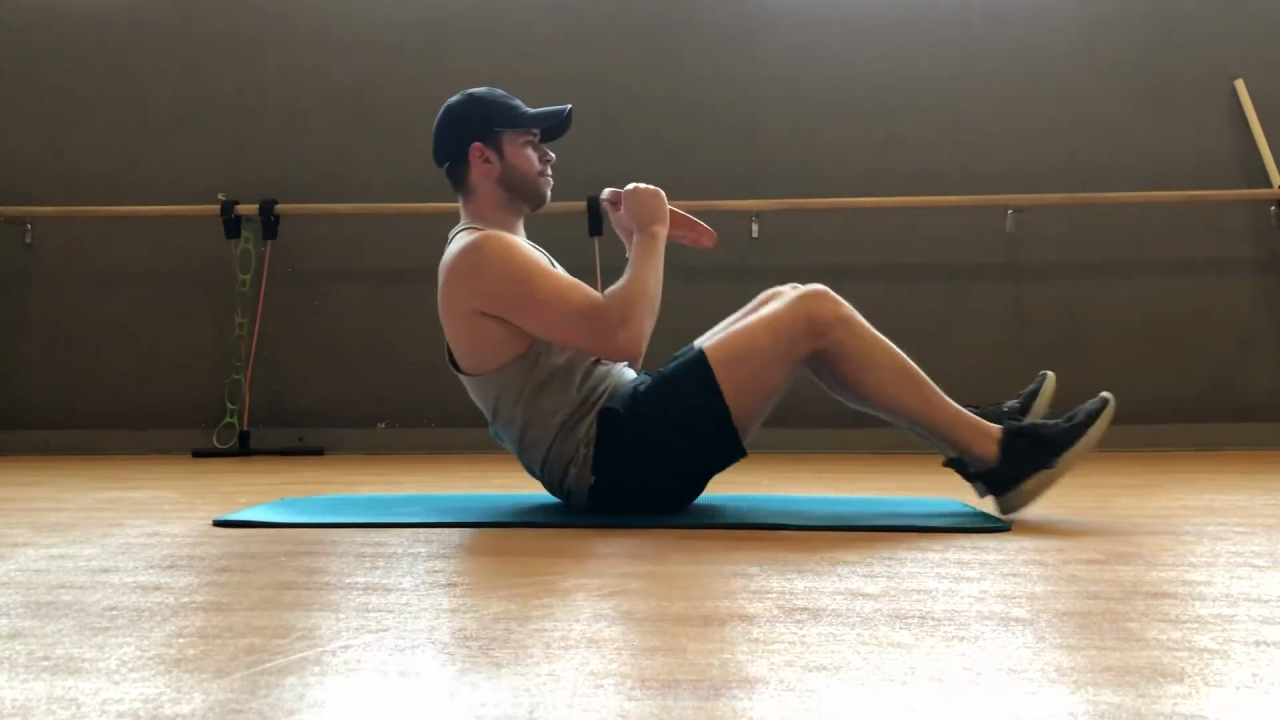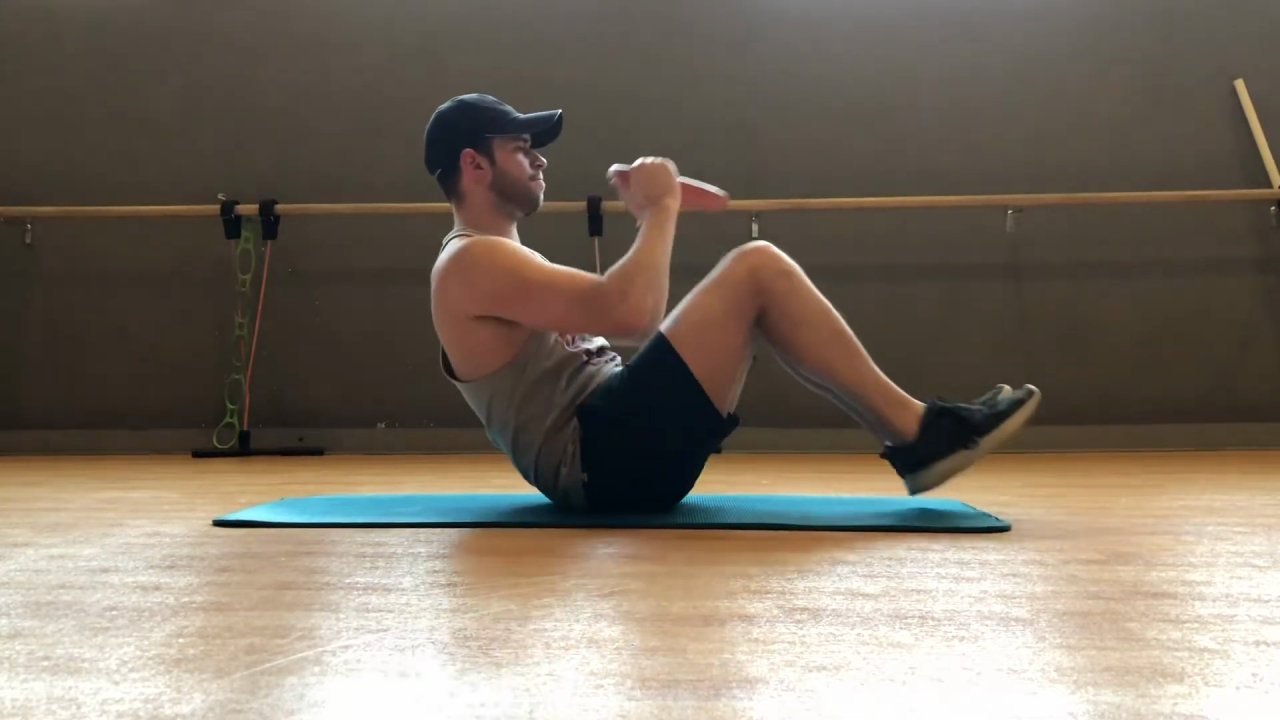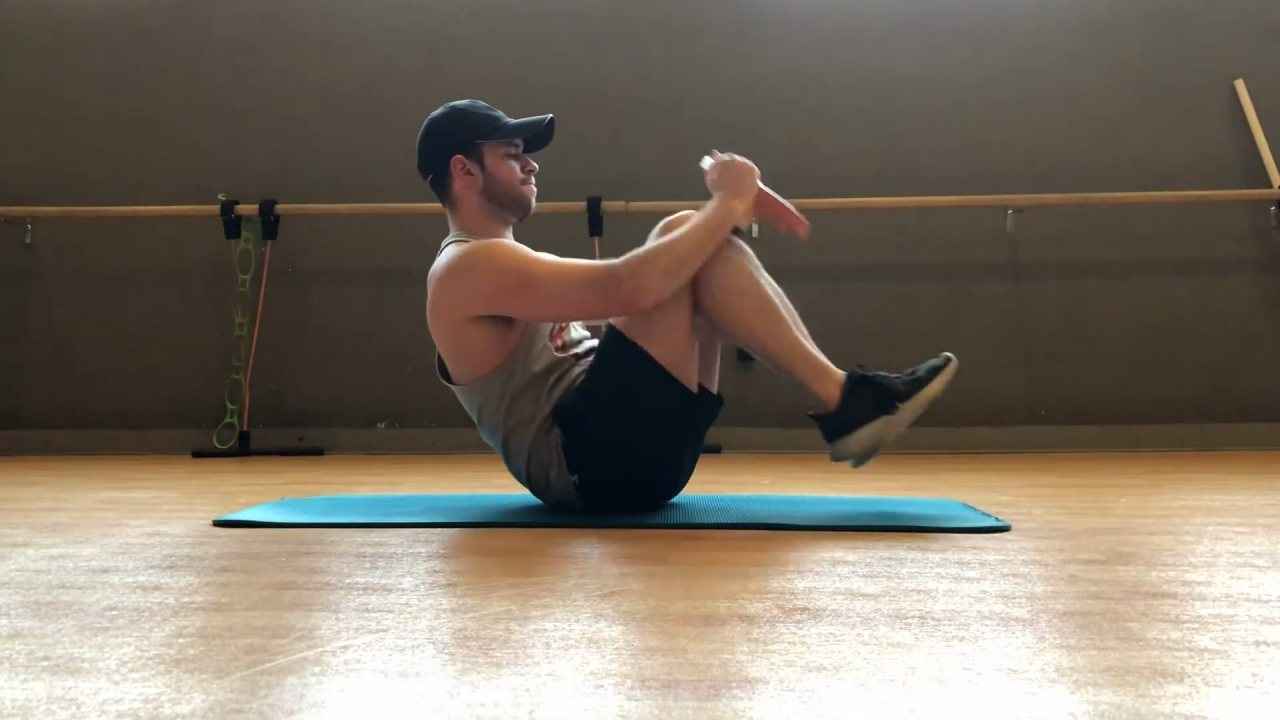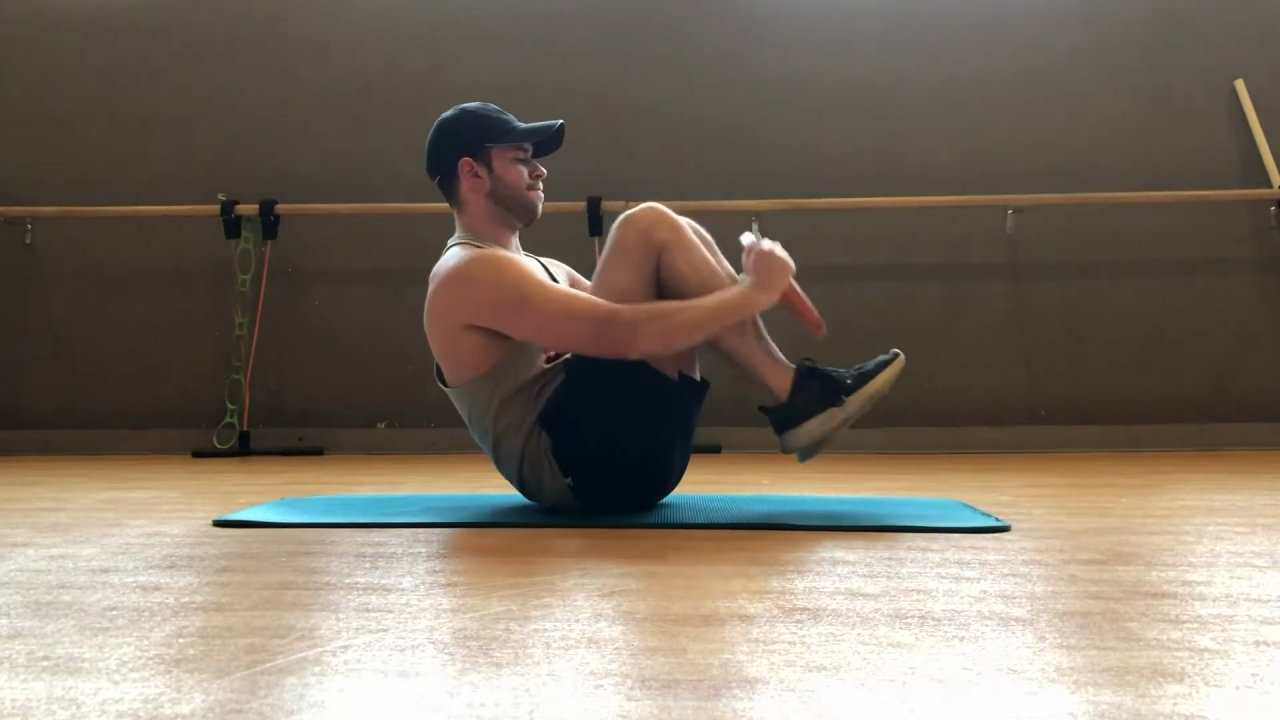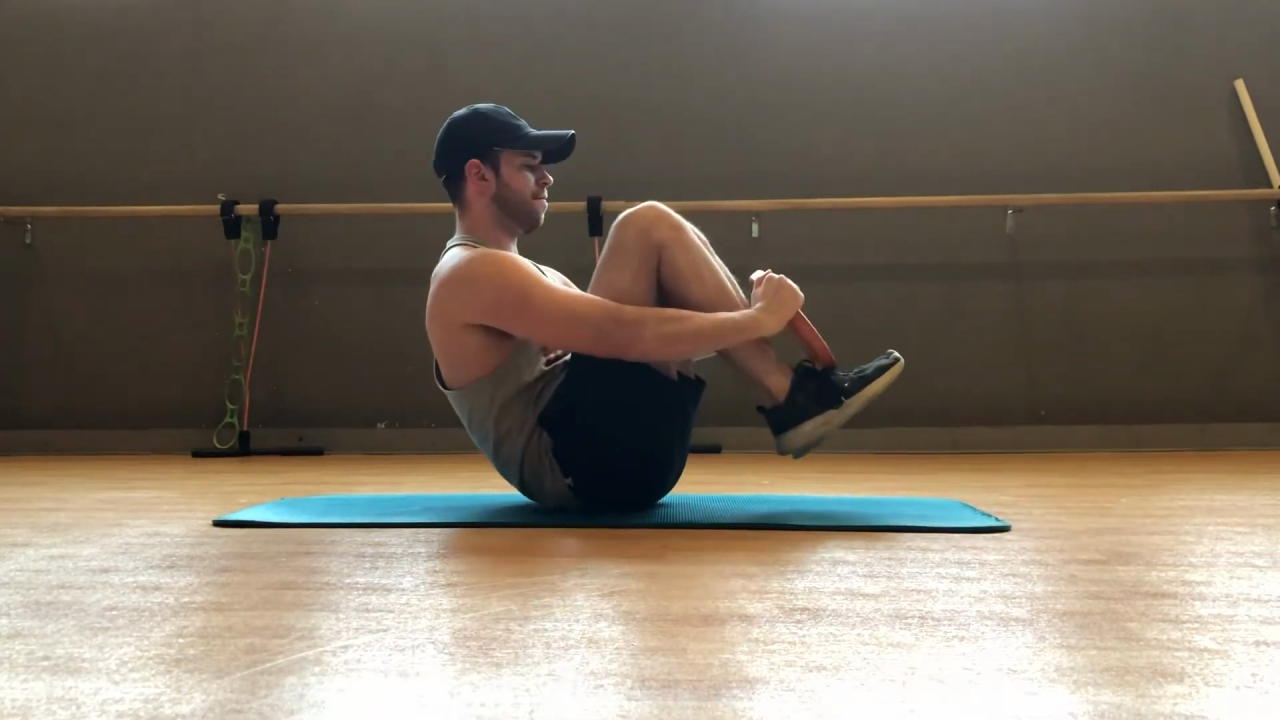
dt=0.3s
person 1, frame 1
left shoulder: (508, 254)
right shoulder: (481, 257)
left elbow: (614, 350)
right elbow: (622, 337)
left wrist: (638, 250)
right wrist: (651, 239)
left hip: (623, 449)
right hip: (614, 462)
left knee: (791, 310)
right knee: (814, 310)
left ankle: (979, 439)
right ankle: (1000, 454)
person 1, frame 2
left shoulder: (503, 260)
right shoulder: (475, 262)
left elbow: (604, 336)
right elbow: (630, 314)
left wrist: (650, 228)
right wrist: (661, 213)
left hip: (613, 449)
right hip: (606, 459)
left knee: (750, 290)
right knee: (759, 267)
left ankle: (913, 432)
right ankle: (918, 432)
person 1, frame 3
left shoulder: (507, 263)
right shoulder: (472, 267)
right elbow: (628, 288)
right wrist: (725, 207)
left hip: (630, 450)
right hip: (593, 459)
left knee: (701, 247)
right knee: (696, 232)
left ankle: (842, 397)
right ankle: (844, 401)
person 1, frame 4
left shoulder: (527, 268)
right shoulder: (472, 274)
right elbow: (624, 334)
right wrist: (750, 293)
left hip: (630, 449)
right hip: (586, 459)
left knee: (680, 236)
right knee: (651, 226)
left ankle: (796, 392)
right ankle: (794, 394)
person 1, frame 5
left shoulder: (518, 272)
right shoulder: (475, 273)
left elbow: (620, 323)
right elbow: (626, 336)
right wrist: (758, 319)
left hip: (620, 448)
right hip: (582, 461)
left knee: (666, 240)
right knee: (650, 226)
left ankle: (791, 393)
right ankle: (793, 397)
